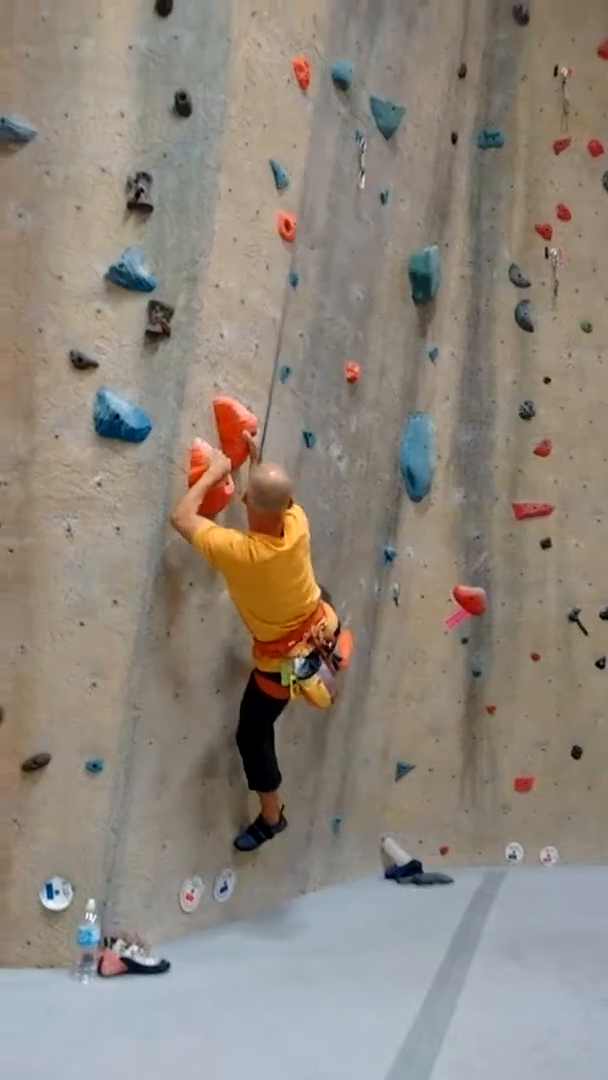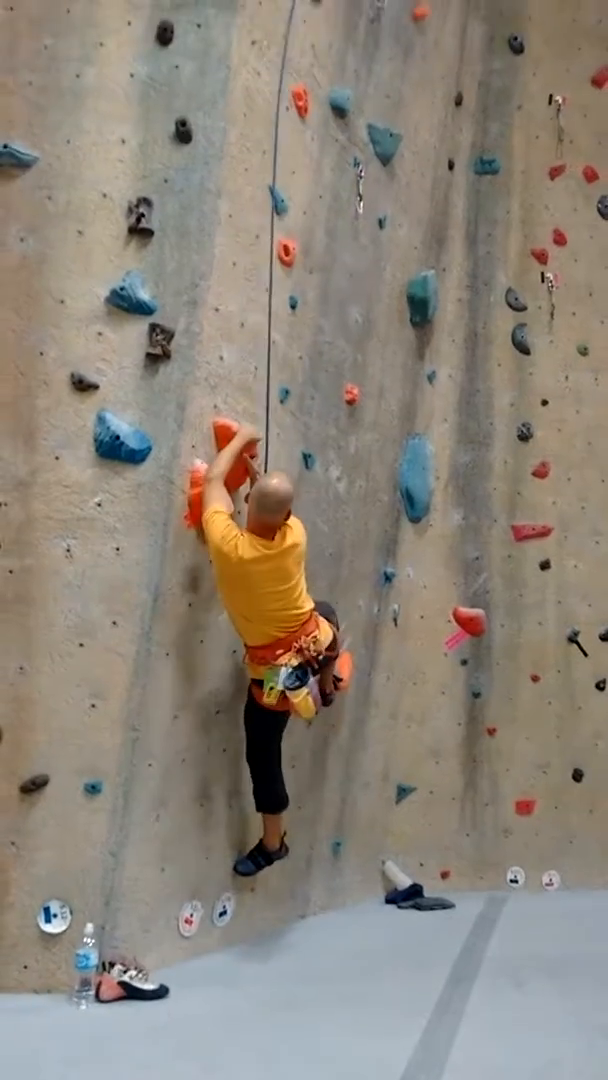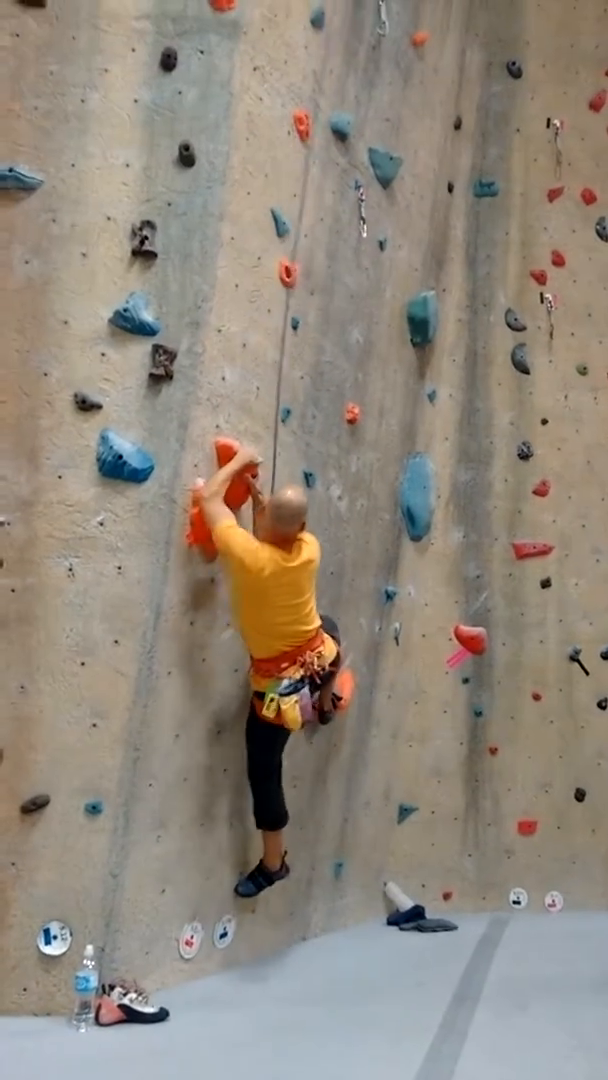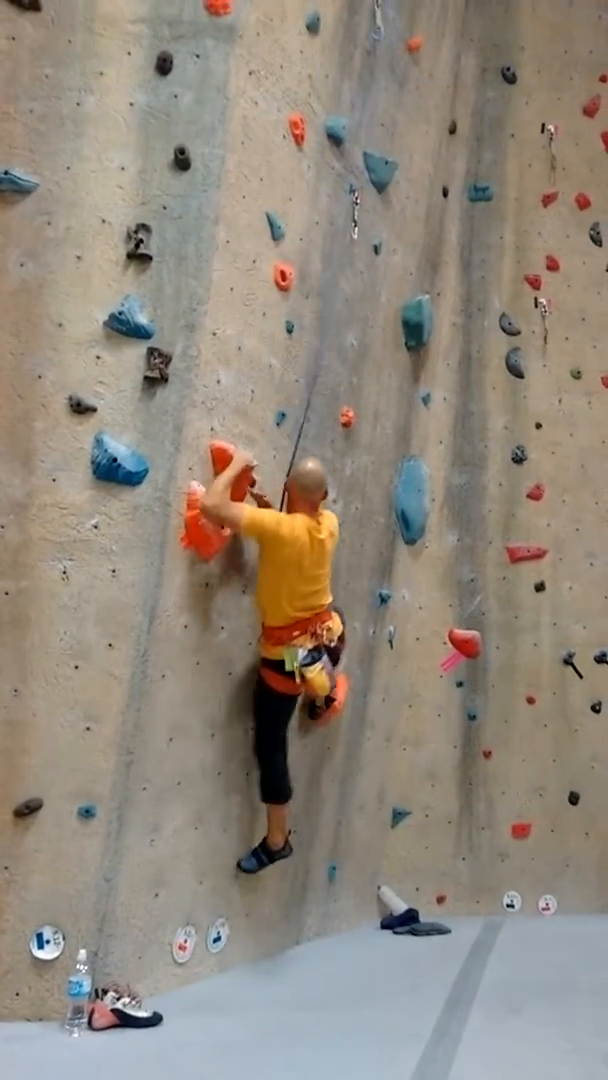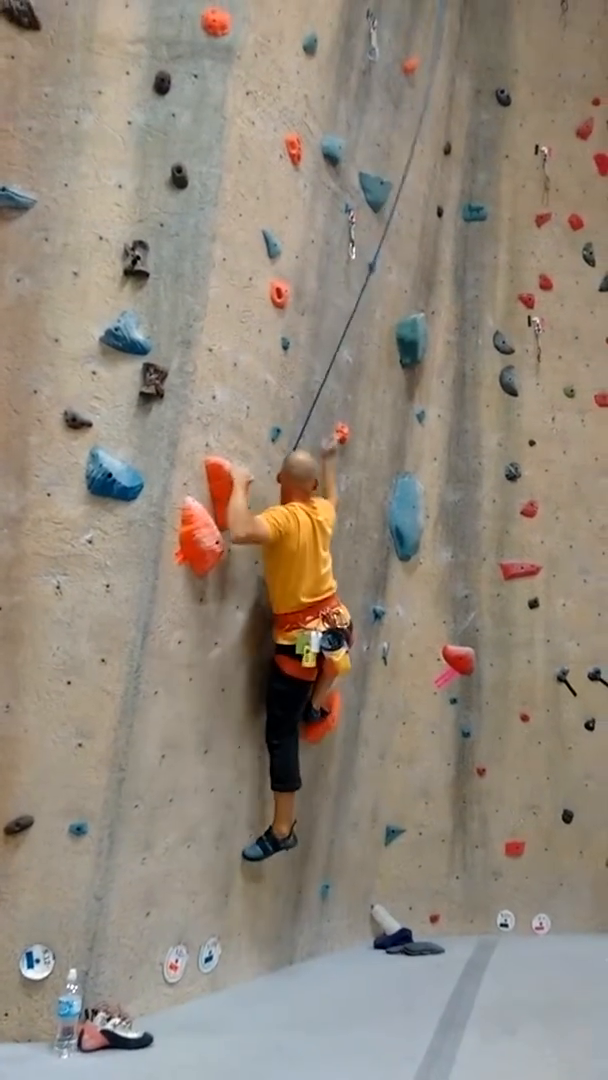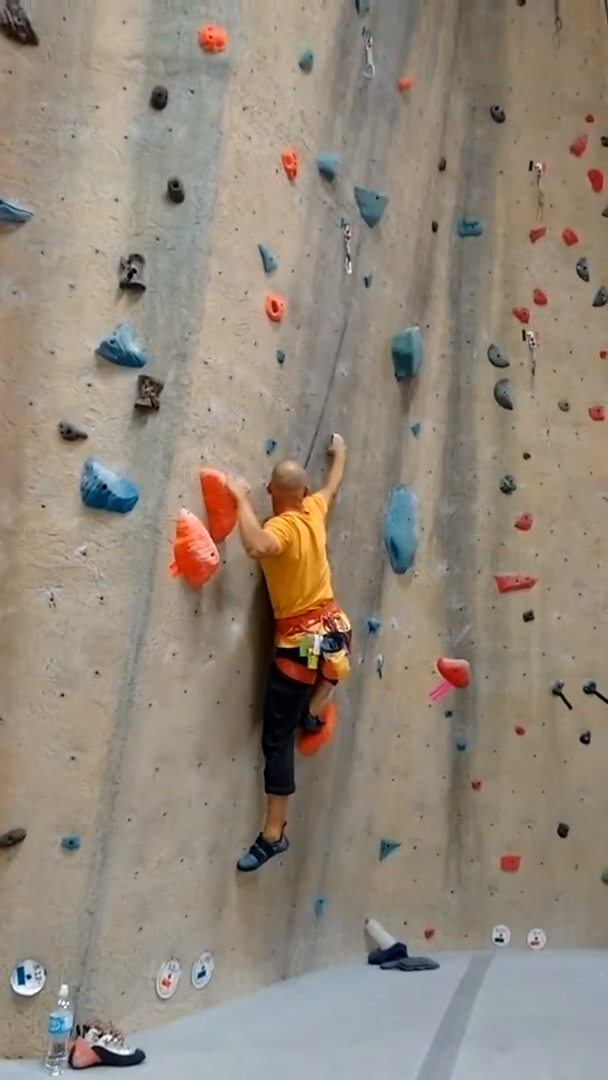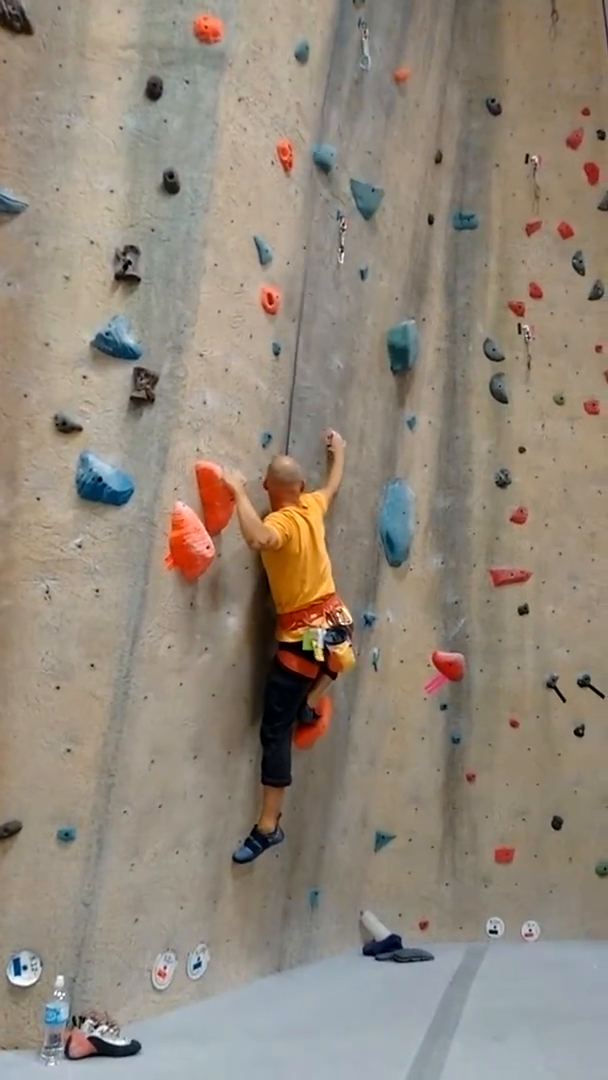
dt=0.3s
person 1, frame 1
left shoulder: (232, 550)
right shoulder: (298, 524)
left elbow: (180, 517)
right elbow: (276, 500)
left wrist: (213, 474)
right wrist: (257, 459)
left hip: (279, 658)
right hip: (322, 627)
left knee: (253, 738)
left ankle: (271, 818)
person 1, frame 2
left shoulder: (226, 546)
right shoulder: (294, 535)
left elbow: (214, 477)
left wrist: (242, 438)
right wrist: (259, 478)
left hip: (274, 667)
right hip: (316, 641)
left knee: (263, 756)
left ankle: (272, 844)
right ankle: (326, 686)
person 1, frame 3
left shoulder: (246, 553)
right shoulder: (310, 550)
left elbow: (207, 495)
left wrist: (239, 461)
right wrist: (259, 504)
left hip: (276, 680)
right hip: (320, 658)
left knee: (263, 772)
left ankle: (271, 864)
right ankle: (326, 702)
person 1, frame 4
left shoulder: (278, 526)
right shoulder: (328, 523)
left elbow: (211, 504)
left wrist: (237, 466)
right wrist: (270, 510)
left hip: (286, 649)
right hip: (327, 634)
left knee: (269, 745)
left ankle: (276, 841)
right ankle: (323, 697)
person 1, frame 5
left shoulder: (280, 519)
right shoulder: (323, 510)
left elbow: (238, 532)
left wrist: (240, 485)
right wrist: (330, 458)
left hip: (297, 637)
right hip: (333, 622)
left knee: (281, 735)
left ankle: (282, 829)
right ankle: (318, 704)
person 1, frame 6
left shoulder: (280, 527)
right shoulder: (314, 511)
left elbow: (256, 547)
right elbow: (334, 483)
left wrist: (241, 499)
right wrist: (339, 452)
left hip: (299, 641)
right hip: (332, 627)
left knee: (277, 737)
left ankle: (273, 833)
right ankle: (314, 711)
person 1, frame 7
left shoulder: (280, 523)
right shoulder: (312, 506)
left elbow: (257, 539)
right elbow: (333, 484)
left wrist: (238, 492)
right wrist: (338, 451)
left hip: (302, 634)
right hip: (335, 621)
left knee: (275, 728)
left ankle: (268, 826)
right ankle: (312, 705)
